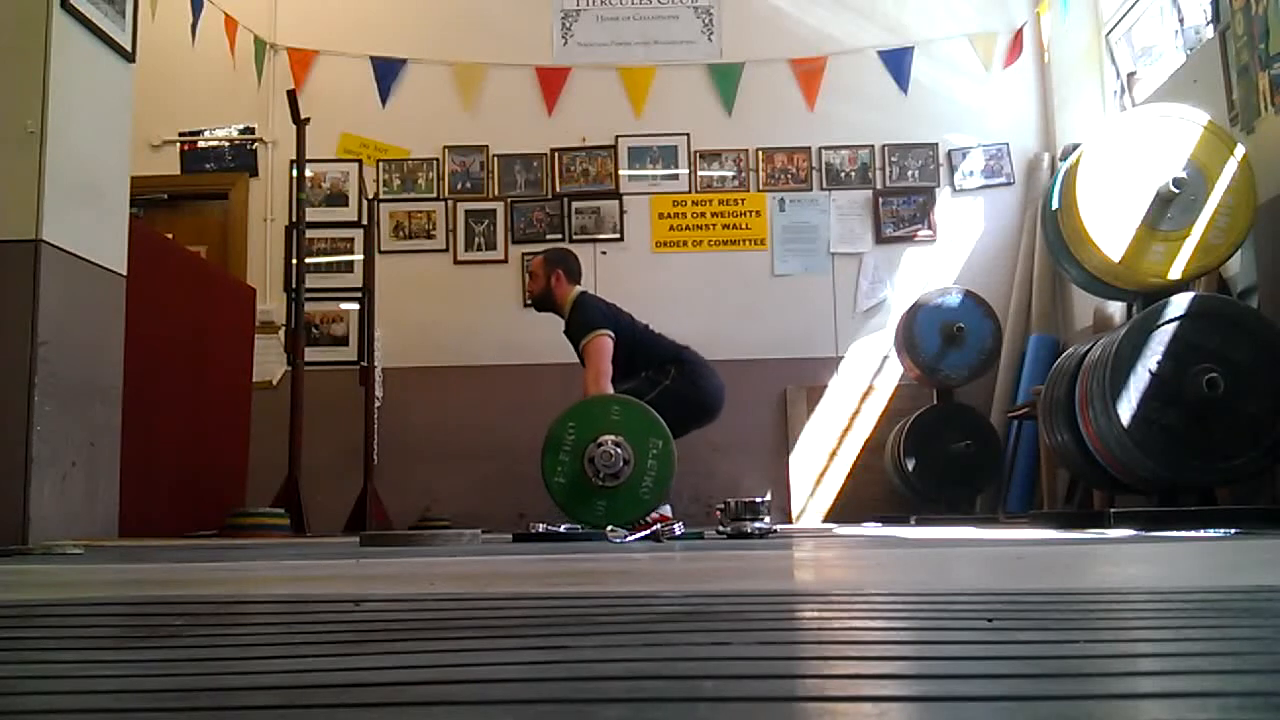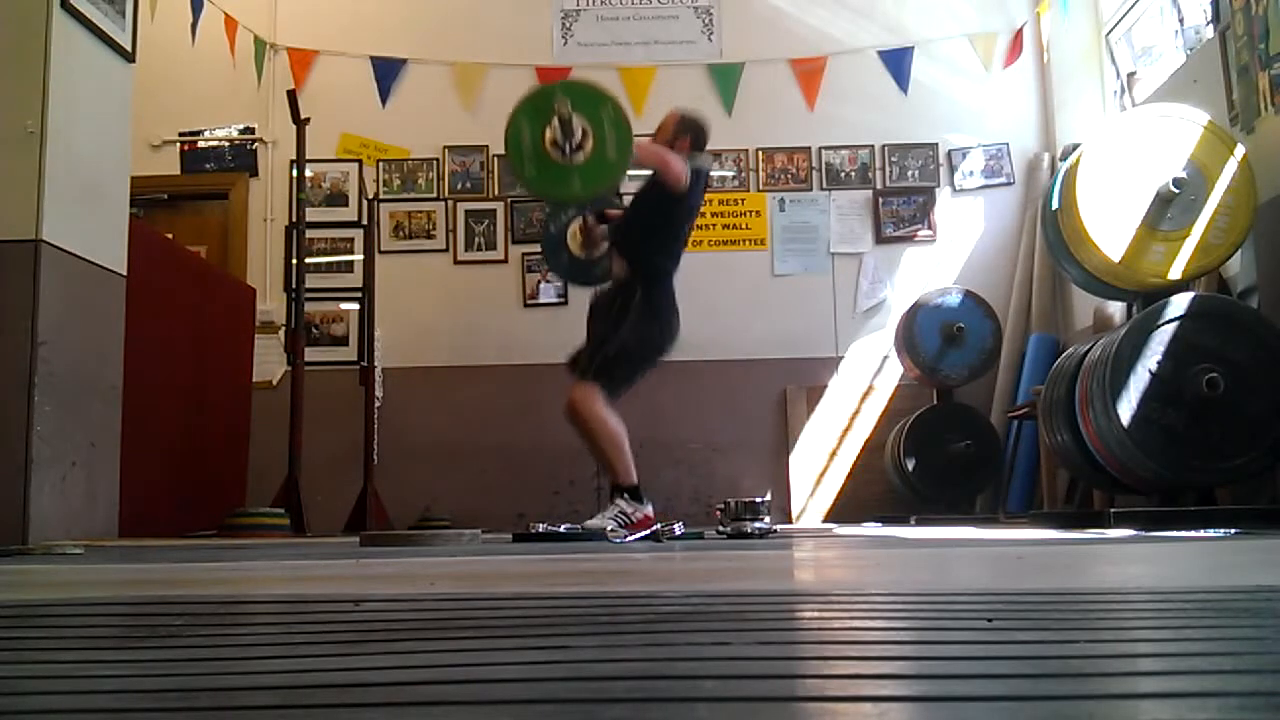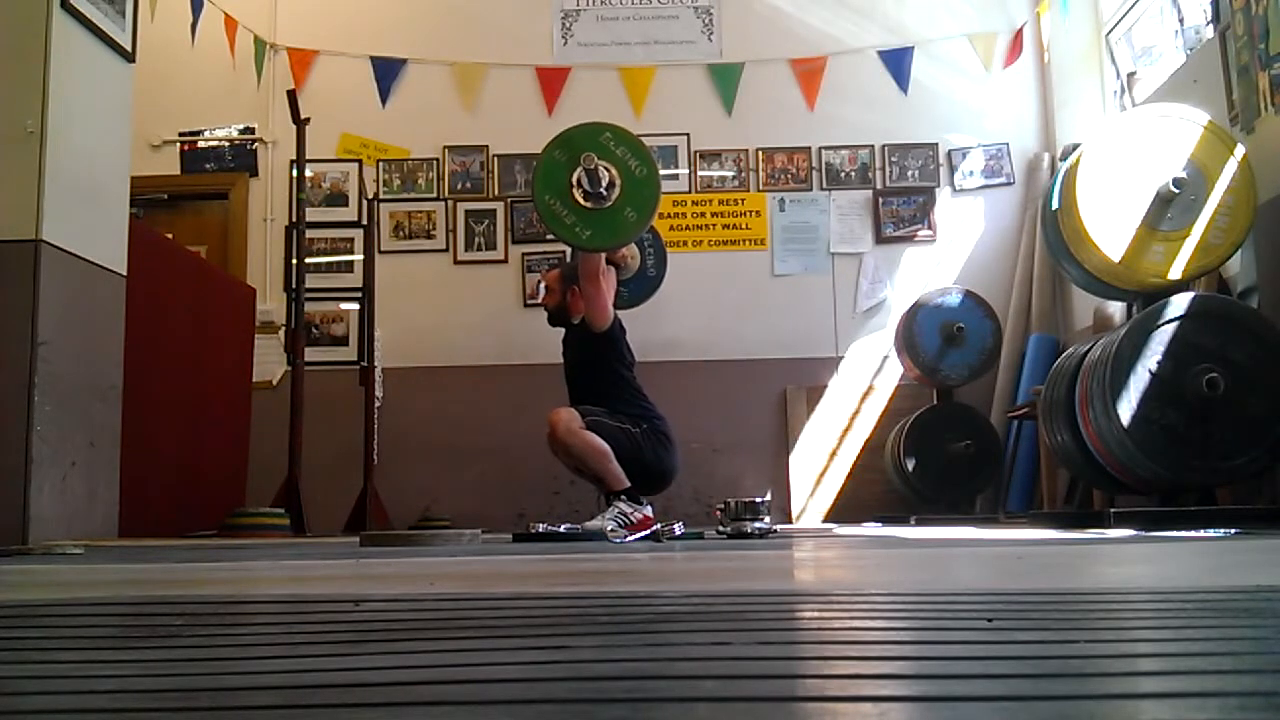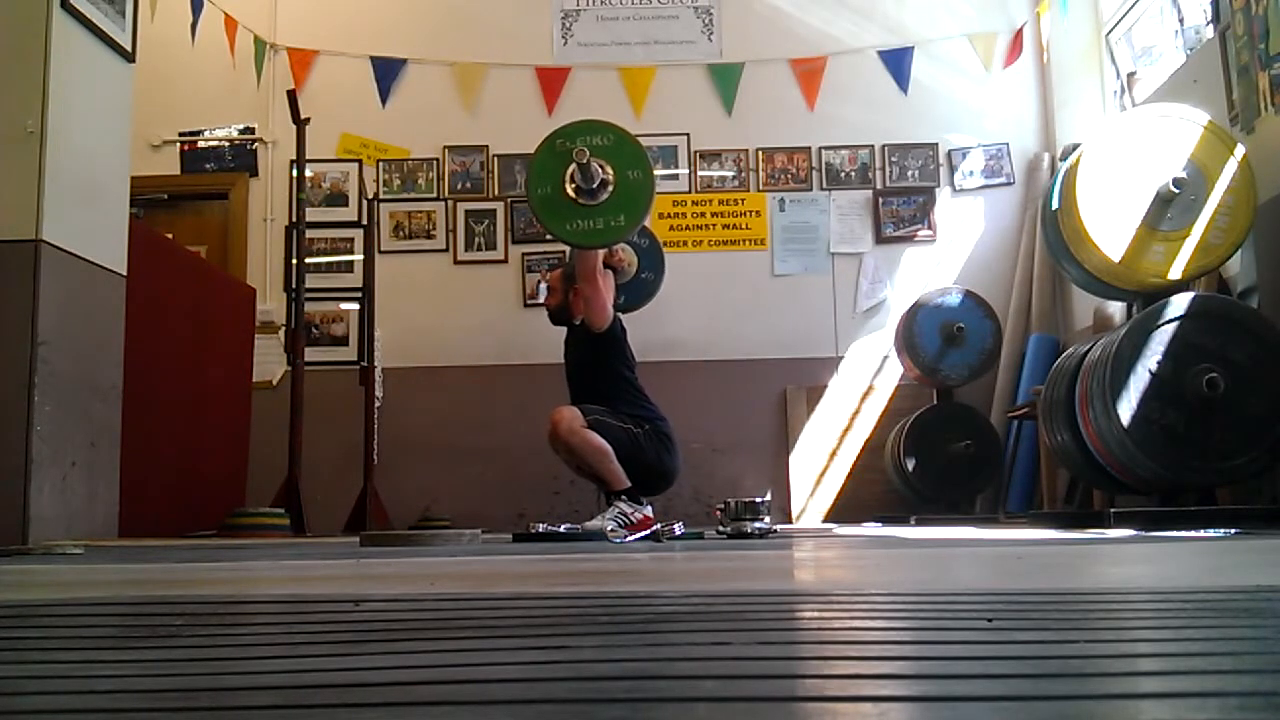
dt=1s
person 1, frame 1
left shoulder: (586, 313)
right shoulder: (586, 312)
left elbow: (599, 379)
right elbow: (601, 379)
left hip: (690, 381)
right hip: (697, 384)
left ankle: (650, 506)
person 1, frame 2
left shoulder: (685, 176)
right shoulder: (664, 190)
left elbow: (659, 157)
right wrist: (601, 219)
left hip: (643, 308)
right hip: (632, 305)
left knee: (583, 398)
right knee: (588, 401)
left ankle: (632, 502)
right ankle: (629, 497)
person 1, frame 3
left shoulder: (596, 327)
right shoulder: (581, 330)
left elbow: (593, 277)
right elbow: (604, 280)
left hip: (651, 449)
right hip: (639, 449)
left knee: (563, 422)
right knee: (560, 438)
left ankle: (631, 506)
right ankle: (627, 504)
person 1, frame 4
left shoulder: (598, 328)
right shoulder: (581, 330)
left elbow: (589, 277)
right elbow: (601, 279)
right wrist: (608, 265)
left hip: (653, 450)
right hip: (642, 452)
left knee: (565, 421)
right knee: (562, 437)
left ankle: (631, 505)
right ankle: (626, 503)
